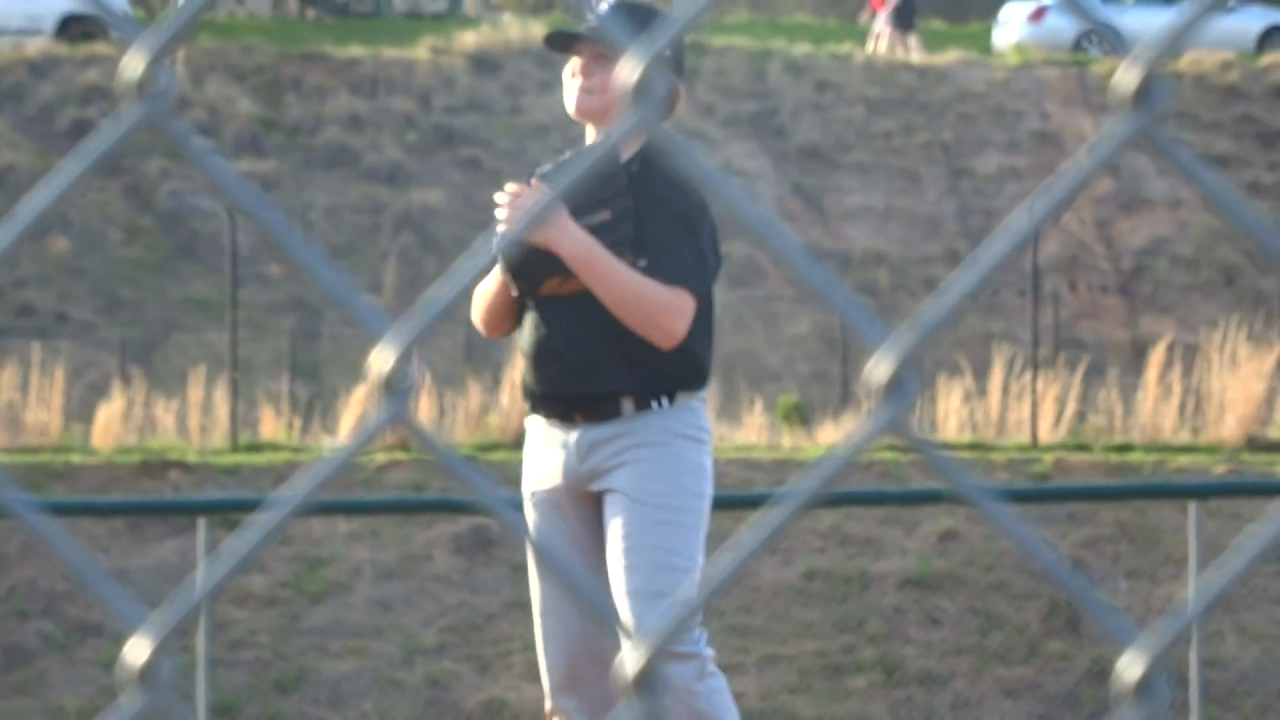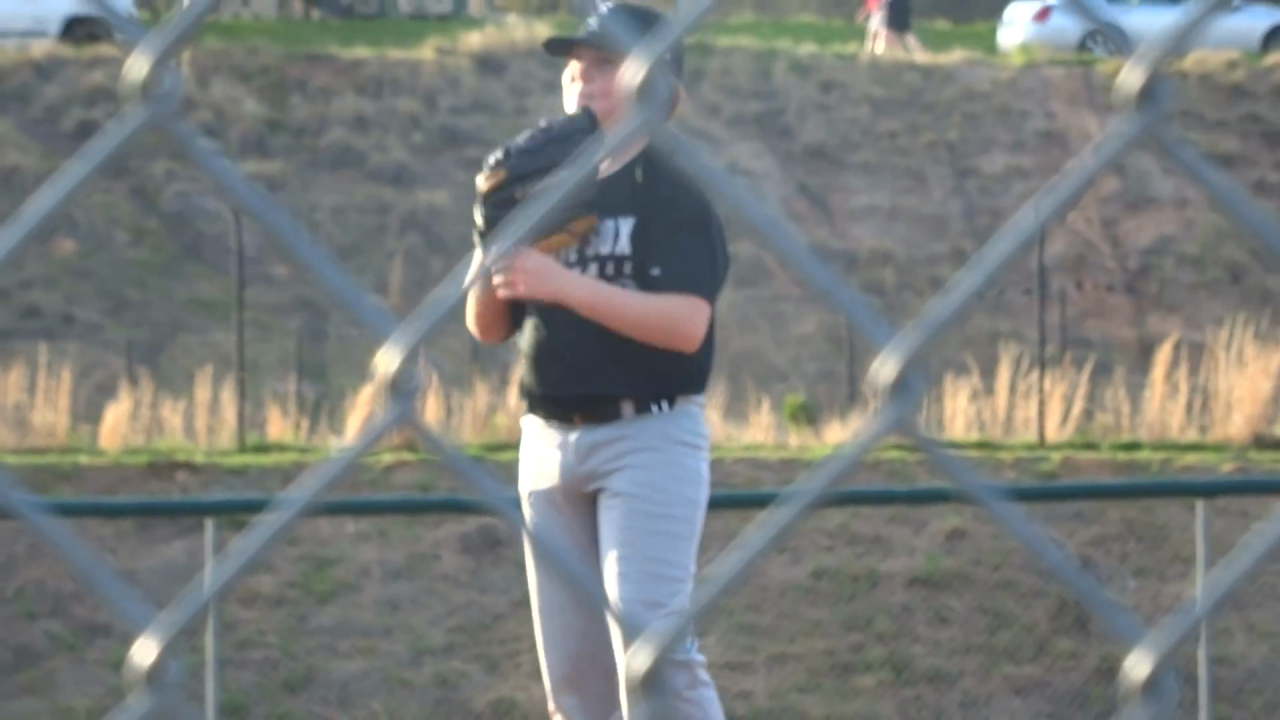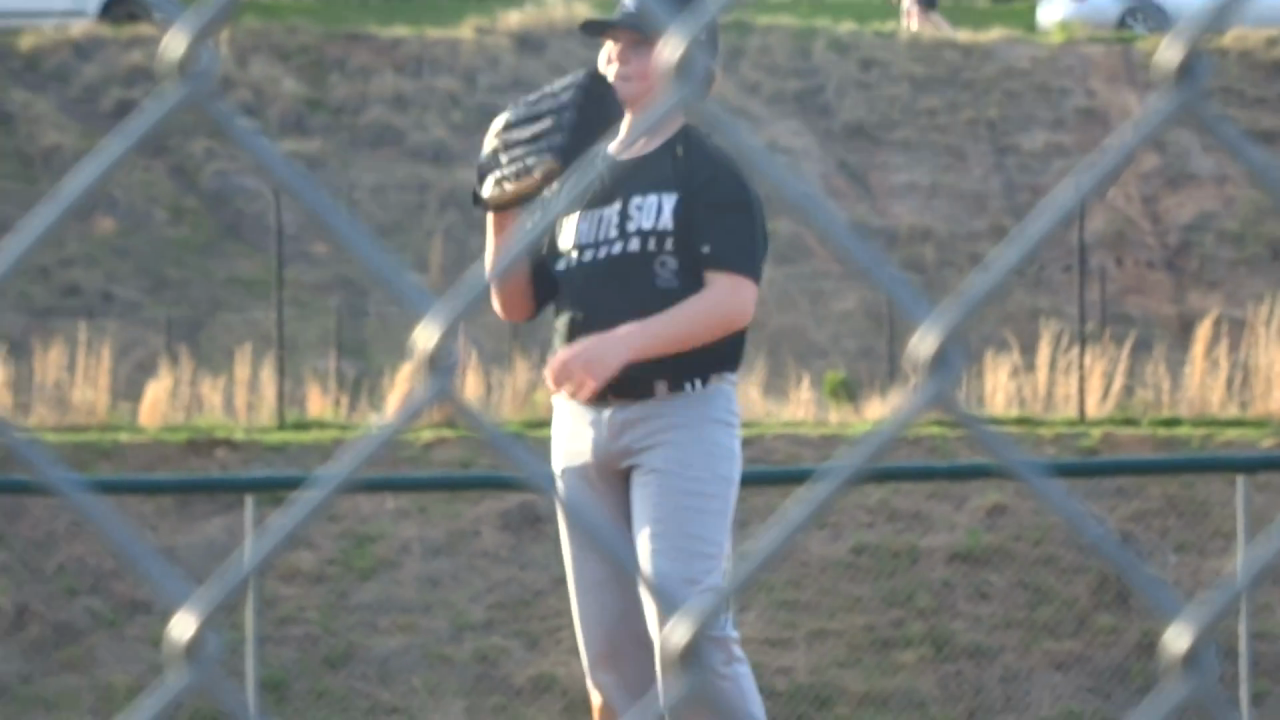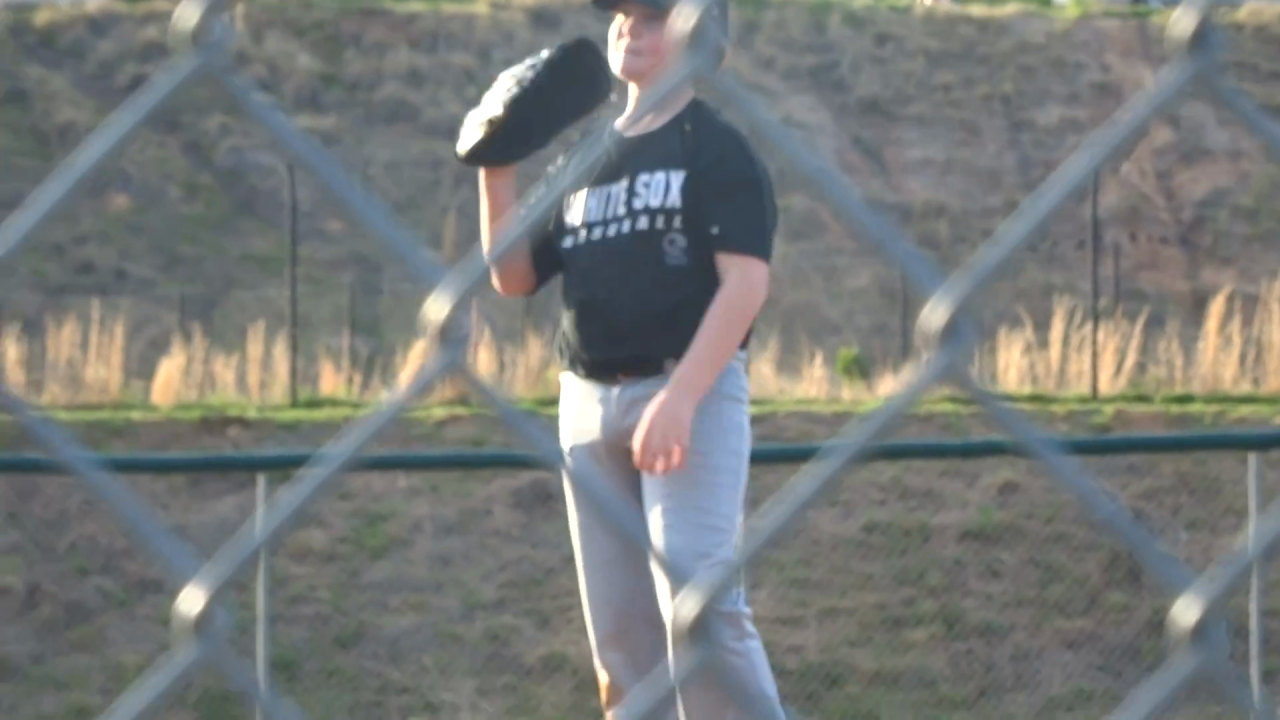
dt=0.1s
person 1, frame 1
left shoulder: (666, 186)
right shoulder: (549, 191)
left elbow: (668, 321)
right elbow: (490, 320)
left wrist: (564, 240)
right wrist: (518, 249)
left hip: (654, 432)
right hip: (552, 442)
left knee: (660, 638)
right knee: (574, 660)
person 1, frame 2
left shoulder: (671, 190)
left elbow: (686, 326)
right elbow: (486, 326)
left wrist: (563, 283)
right wrist: (495, 249)
left hip: (650, 435)
right hip: (548, 442)
right knee: (573, 661)
person 1, frame 3
left shoulder: (709, 169)
left elbow: (733, 302)
right elbow: (514, 302)
left wrist: (618, 345)
right wrist: (501, 213)
left hip: (682, 417)
right hip: (581, 425)
right knee: (610, 637)
person 1, frame 4
left shoulder: (717, 147)
left elbow: (744, 286)
right elbow: (513, 278)
left wrist: (681, 398)
right wrist: (492, 173)
left hip: (691, 401)
right hip: (590, 404)
left knee: (698, 602)
right knee: (618, 618)
